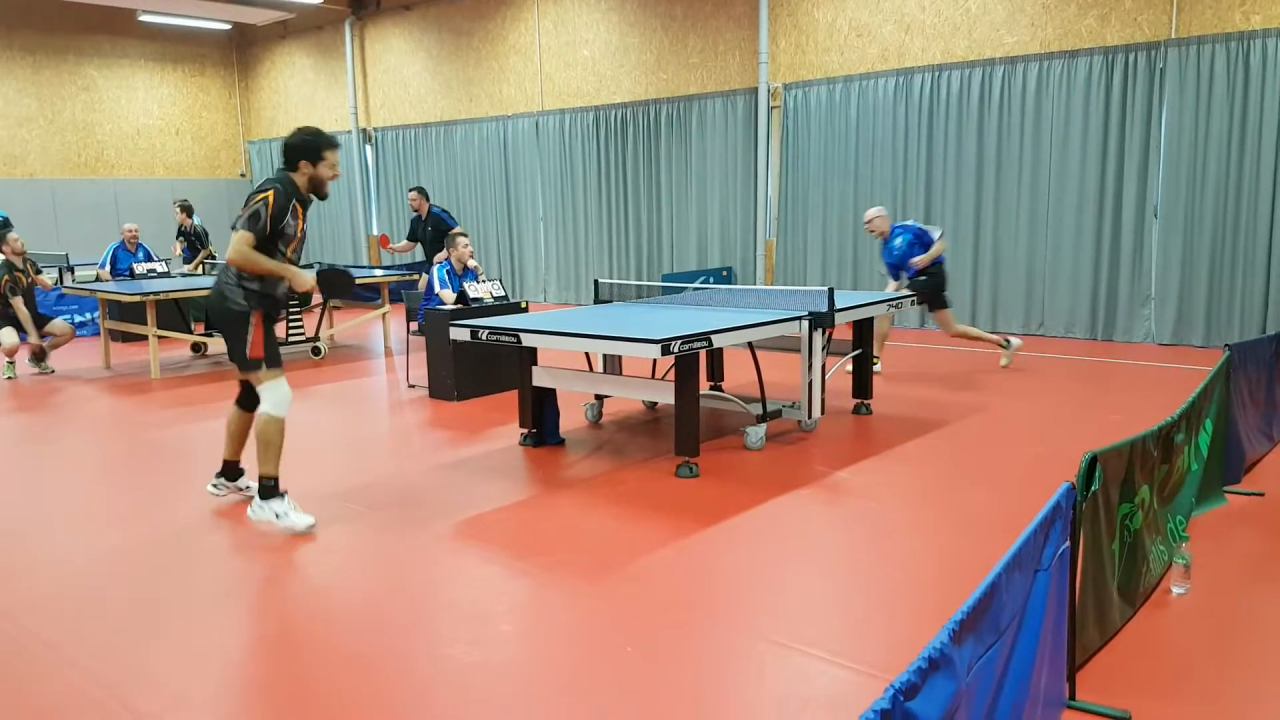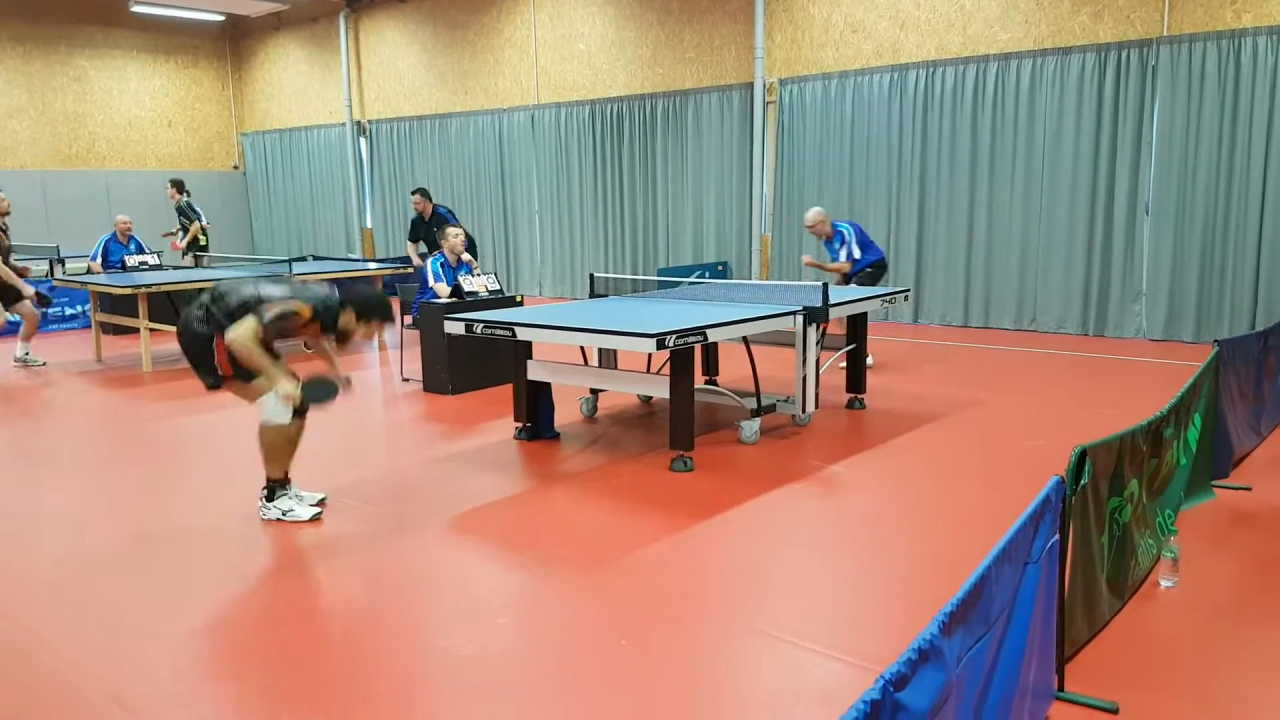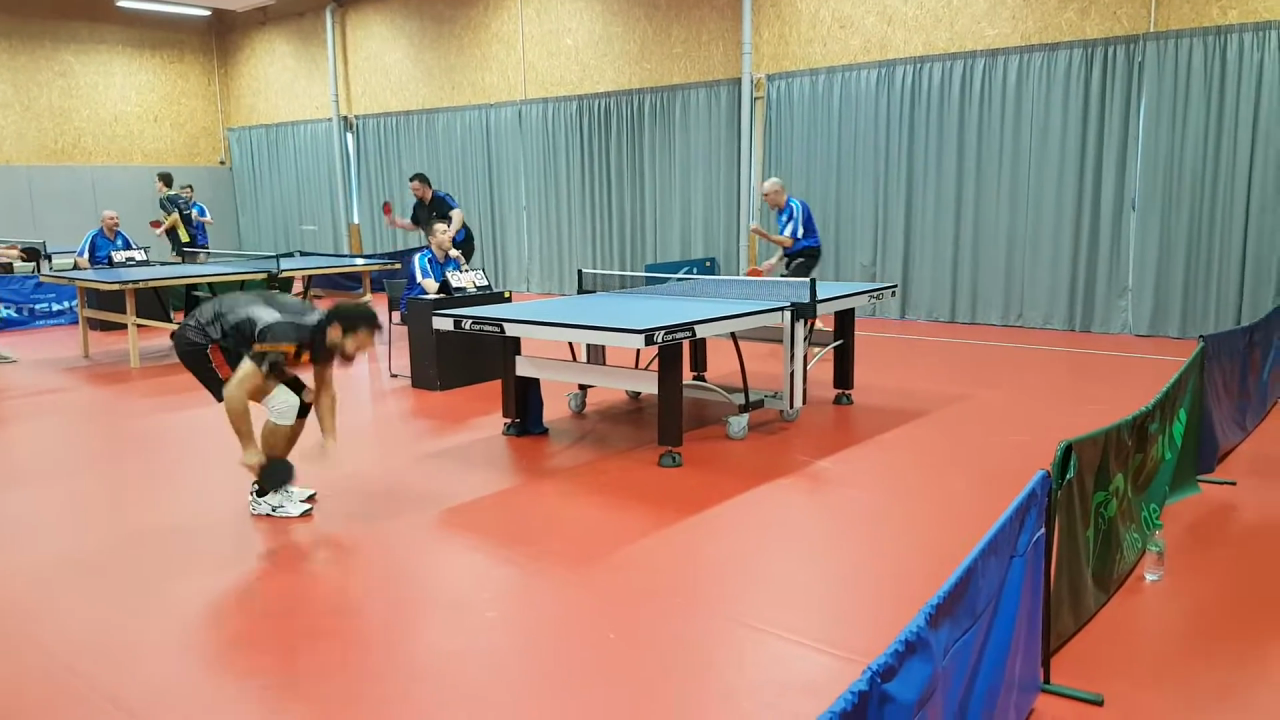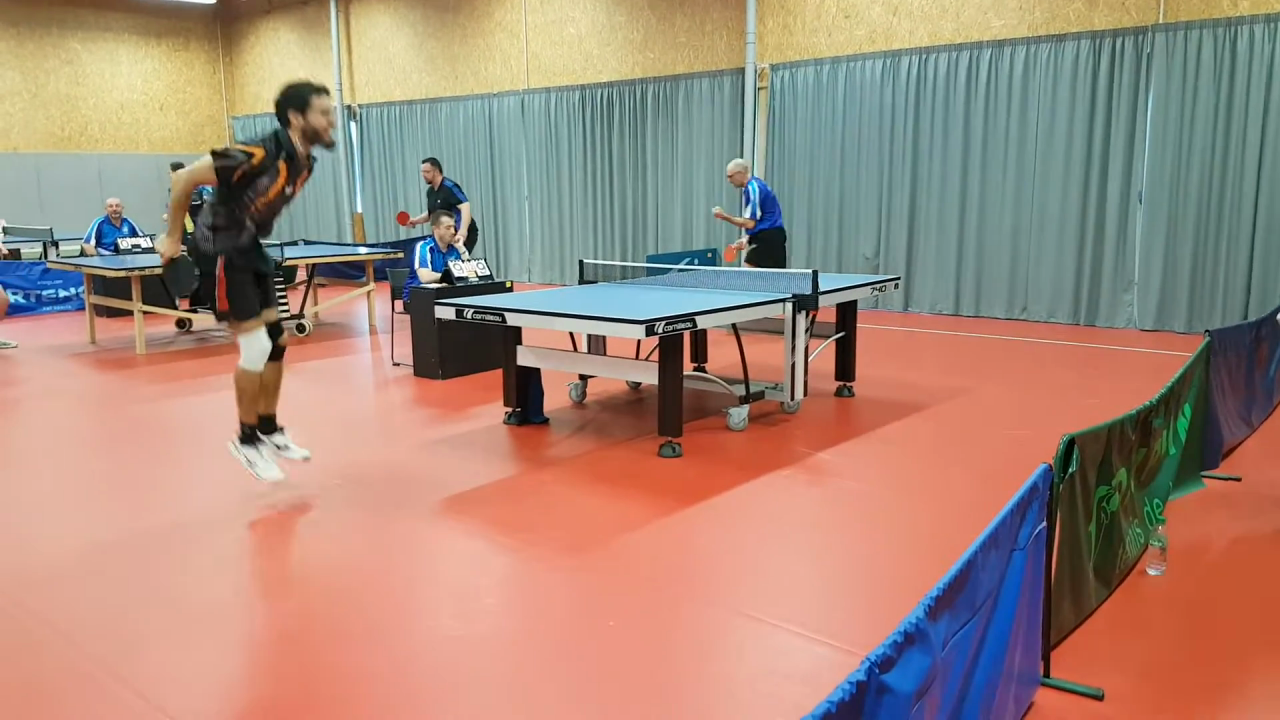
dt=0.3s
person 1, frame 1
left shoulder: (295, 200)
right shoulder: (272, 196)
right elbow: (235, 253)
left wrist: (292, 277)
right wrist: (293, 273)
left hip: (247, 303)
right hip: (242, 308)
left knee: (252, 394)
right knee: (276, 396)
left ankle: (227, 476)
right ankle: (269, 498)
person 1, frame 2
left shoulder: (329, 304)
right shoulder: (303, 310)
left elbow: (319, 335)
right elbow: (237, 337)
left wrist: (336, 370)
right wrist: (279, 378)
right hip: (204, 331)
left knee: (298, 402)
right knee: (276, 403)
left ankle: (281, 485)
right ankle: (274, 496)
person 1, frame 3
left shoulder: (324, 334)
right shoulder: (288, 341)
left elbow: (326, 391)
right elbow: (236, 397)
left wrist: (330, 440)
right wrist: (249, 449)
left hip: (234, 341)
right hip: (199, 340)
left knee: (303, 399)
right knee: (282, 404)
left ankle: (275, 485)
right ankle: (265, 494)
person 1, frame 4
left shoulder: (303, 163)
right shoulder: (259, 155)
right elbow: (185, 178)
right wrist: (173, 236)
left hip: (249, 247)
right hip: (223, 251)
left knee: (276, 342)
right knee: (257, 346)
left ankle: (268, 431)
right ankle: (248, 439)
